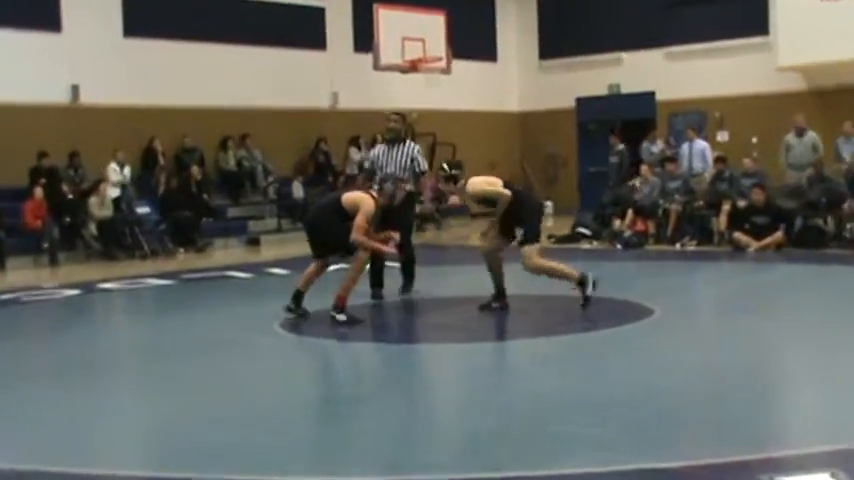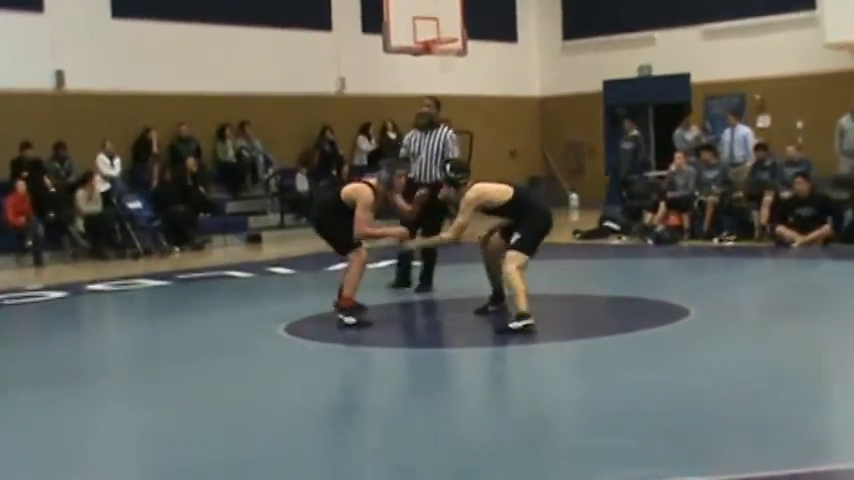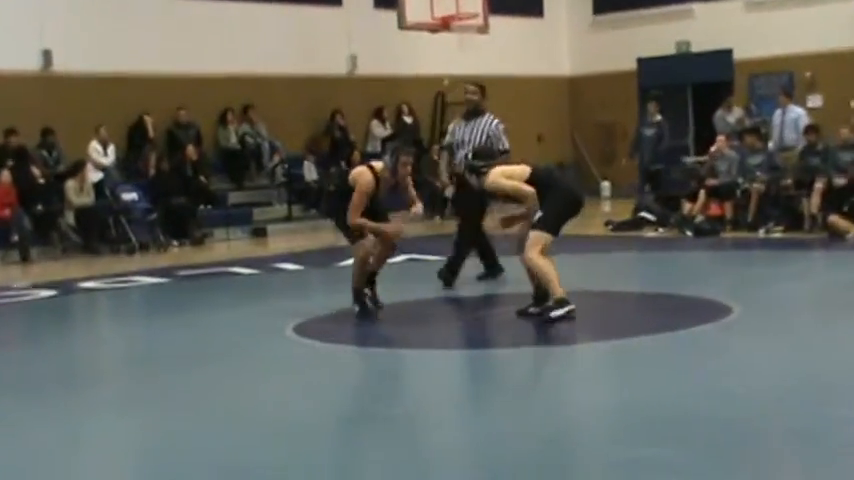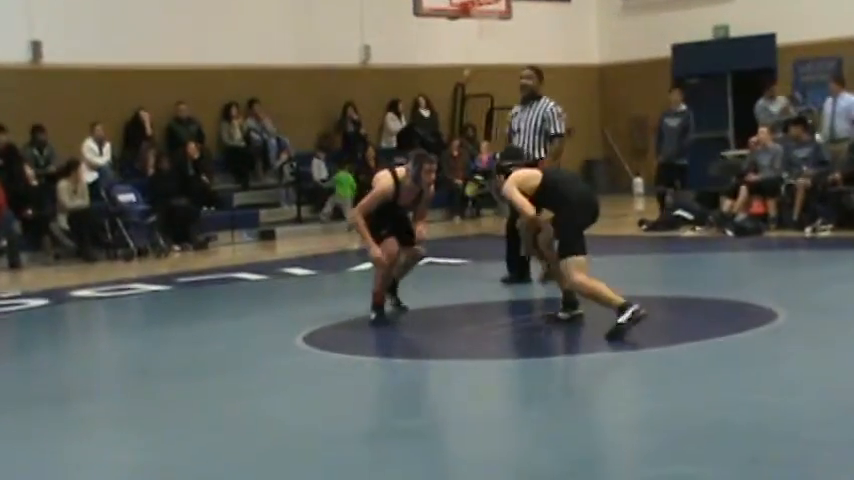
dt=0.3s
person 1, frame 1
left shoulder: (413, 149)
right shoulder: (377, 150)
left elbow: (423, 176)
right elbow: (367, 175)
left wrist: (426, 200)
left hip: (404, 201)
left knee: (404, 242)
left ankle: (408, 280)
right ankle: (376, 286)
person 1, frame 2
left shoulder: (447, 135)
right shoulder: (411, 136)
right elbow: (403, 163)
left hip: (435, 191)
right hip: (413, 188)
left knee: (429, 236)
right knee: (406, 232)
left ankle: (426, 280)
right ankle: (403, 276)
person 1, frame 3
left shoulder: (493, 125)
right shoulder: (456, 125)
left elbow: (504, 155)
right elbow: (447, 152)
right wrist: (444, 175)
right hip: (461, 181)
left knee: (467, 228)
right knee: (472, 228)
left ankle: (450, 272)
right ankle: (493, 266)
person 1, frame 4
left shoulder: (549, 109)
right shoulder: (515, 112)
left elbow: (558, 142)
left wrist: (545, 168)
right knee: (514, 221)
right ankle: (517, 270)
person 2, frame 1
left shoulder: (471, 188)
right shoulder: (472, 189)
left elbow: (506, 195)
left wrist: (495, 220)
left hip: (528, 210)
right hip: (518, 211)
left knee: (531, 263)
right knee: (489, 251)
left ankle: (583, 280)
right ankle: (500, 297)
person 2, frame 2
left shoulder: (471, 197)
right shoulder: (476, 191)
left elbow: (452, 237)
left wrist: (420, 243)
right wrist: (494, 230)
left hip: (536, 218)
right hip: (526, 217)
left knee: (510, 268)
right knee: (488, 247)
left ankle: (524, 318)
right ankle: (497, 299)
person 2, frame 3
left shoulder: (491, 180)
right shoulder: (501, 173)
left elbow: (530, 193)
right wrist: (519, 218)
left hip: (561, 195)
right hip: (567, 194)
left knee: (530, 255)
left ankle: (562, 304)
right ankle: (541, 300)
person 2, frame 4
left shoulder: (508, 185)
right shoulder: (529, 175)
left elbow: (529, 214)
left wrist: (528, 230)
left hip: (574, 206)
right hip: (586, 199)
left knee: (575, 279)
right knee: (544, 241)
left ankle: (626, 309)
right ankle: (570, 305)
person 3, frame 1
left shoulder: (372, 199)
right shoulder: (369, 203)
left elbow: (366, 235)
right elbow: (355, 238)
left wrist: (387, 236)
right wrist: (382, 249)
left hip: (315, 218)
right hip: (324, 219)
left knee: (321, 262)
right knee: (361, 257)
left ankle: (295, 302)
right ankle: (338, 310)
person 3, frame 2
left shoulder: (383, 188)
right shoulder: (366, 194)
left elbow: (407, 211)
right elbow: (360, 231)
right wrist: (391, 232)
left hip: (336, 215)
right hip: (326, 216)
left knee: (354, 251)
right knee: (360, 257)
left ankle: (343, 299)
right ankle: (345, 313)
person 3, frame 3
left shoulder: (401, 175)
right shoulder: (368, 179)
left elbow: (414, 200)
right elbow: (352, 219)
left wrist: (417, 206)
right wrist: (384, 228)
left hip: (370, 202)
right hip: (343, 203)
left knee: (390, 243)
right knee: (365, 247)
left ankle: (369, 282)
right ankle: (358, 297)
person 3, frame 4
left shoulder: (428, 189)
right shoulder: (388, 185)
left elbow: (420, 218)
right elbow: (355, 214)
left wrist: (420, 228)
right wrist: (371, 246)
left hip: (395, 210)
right hip: (372, 211)
left knee: (416, 252)
right knee: (390, 251)
left ankle: (390, 288)
